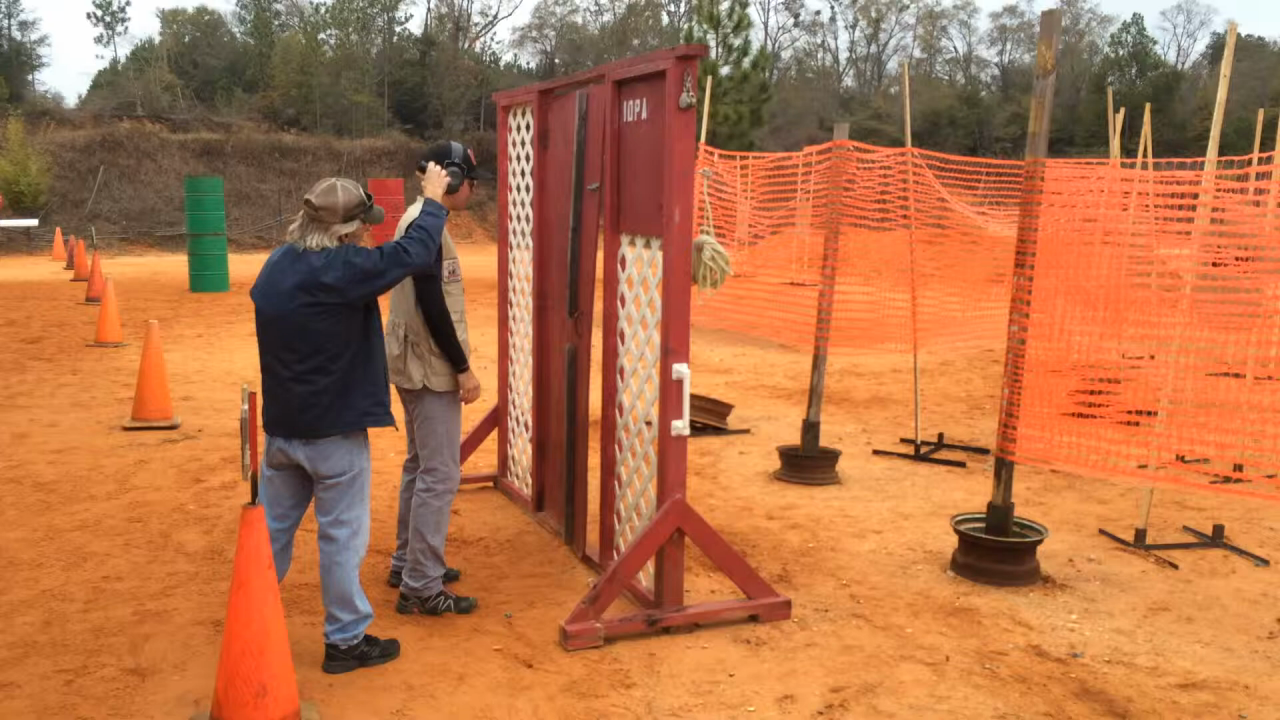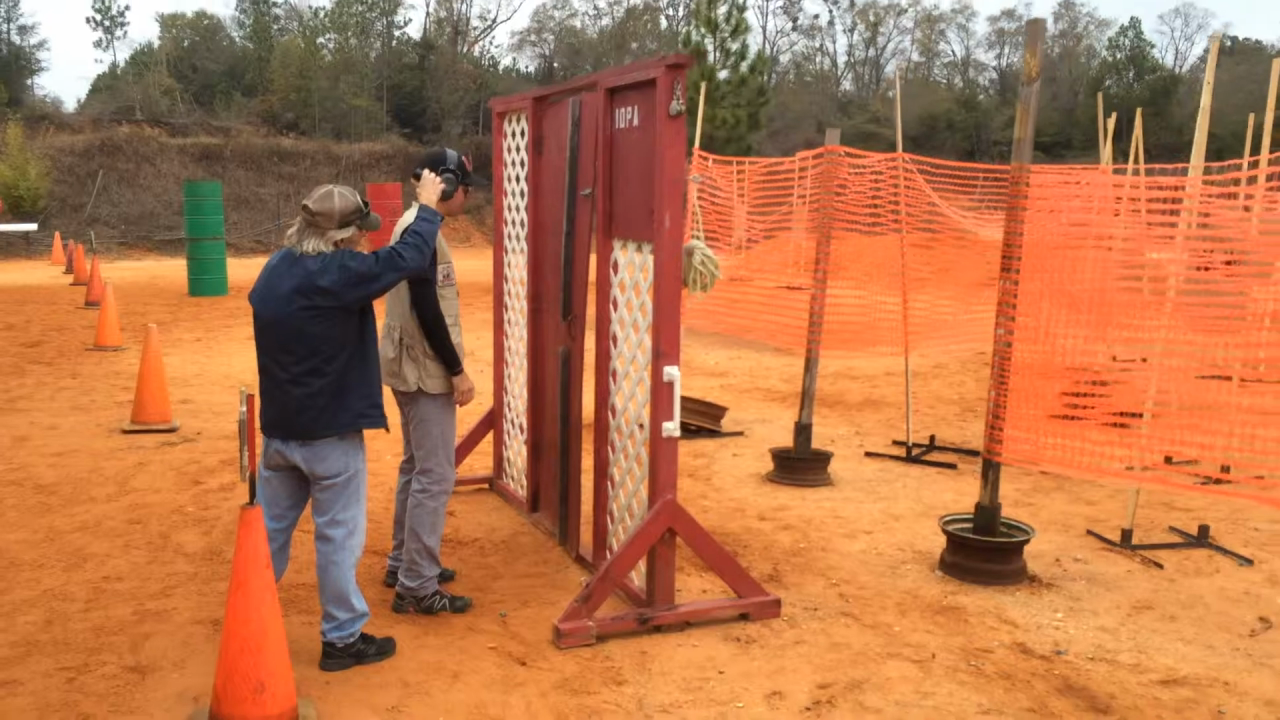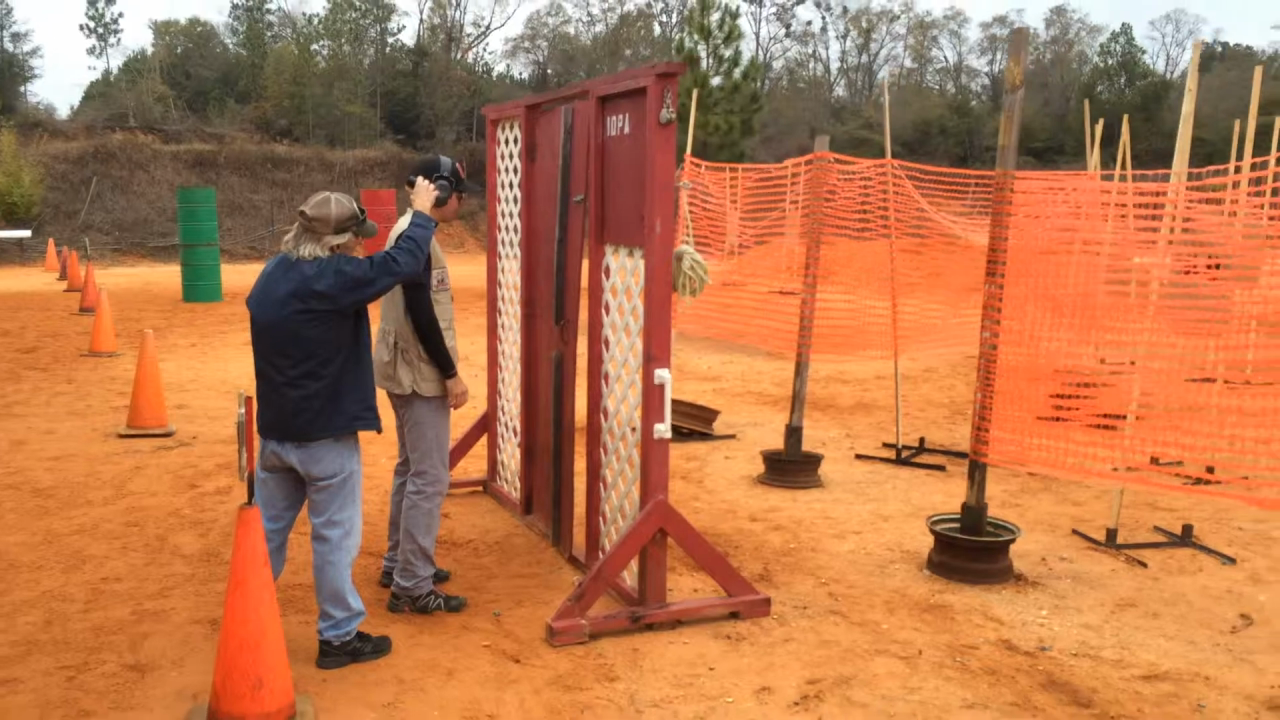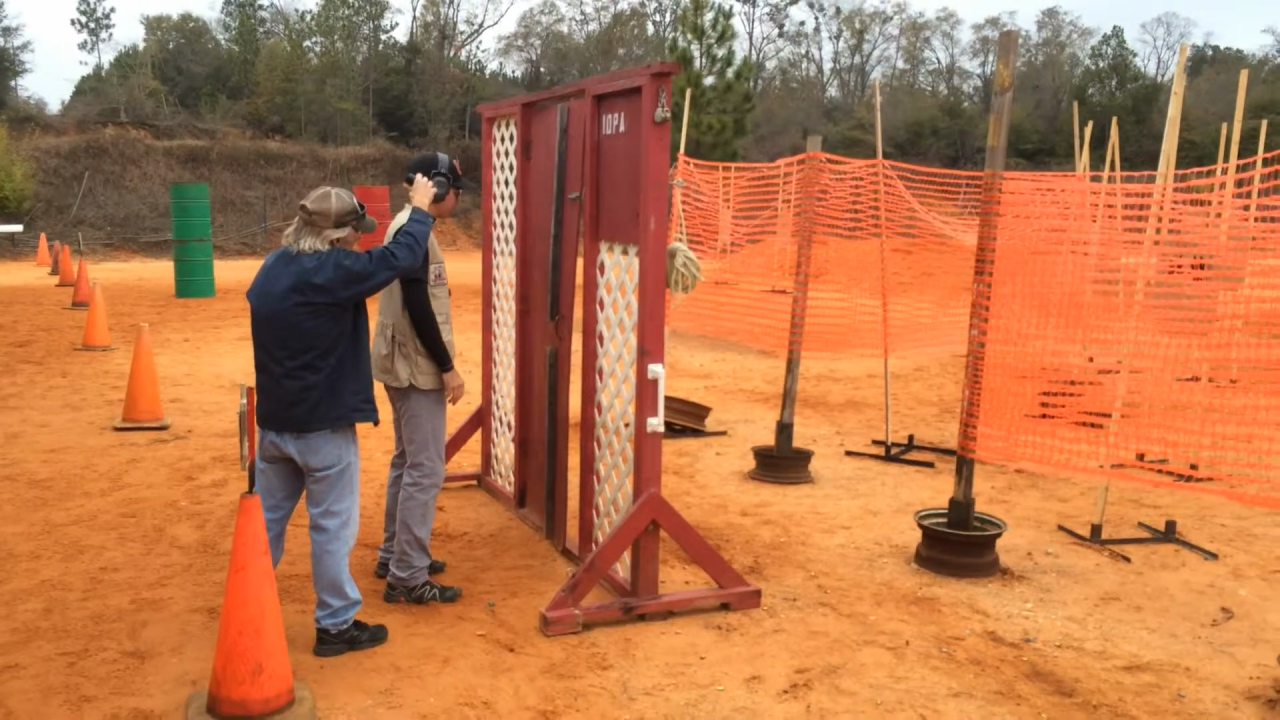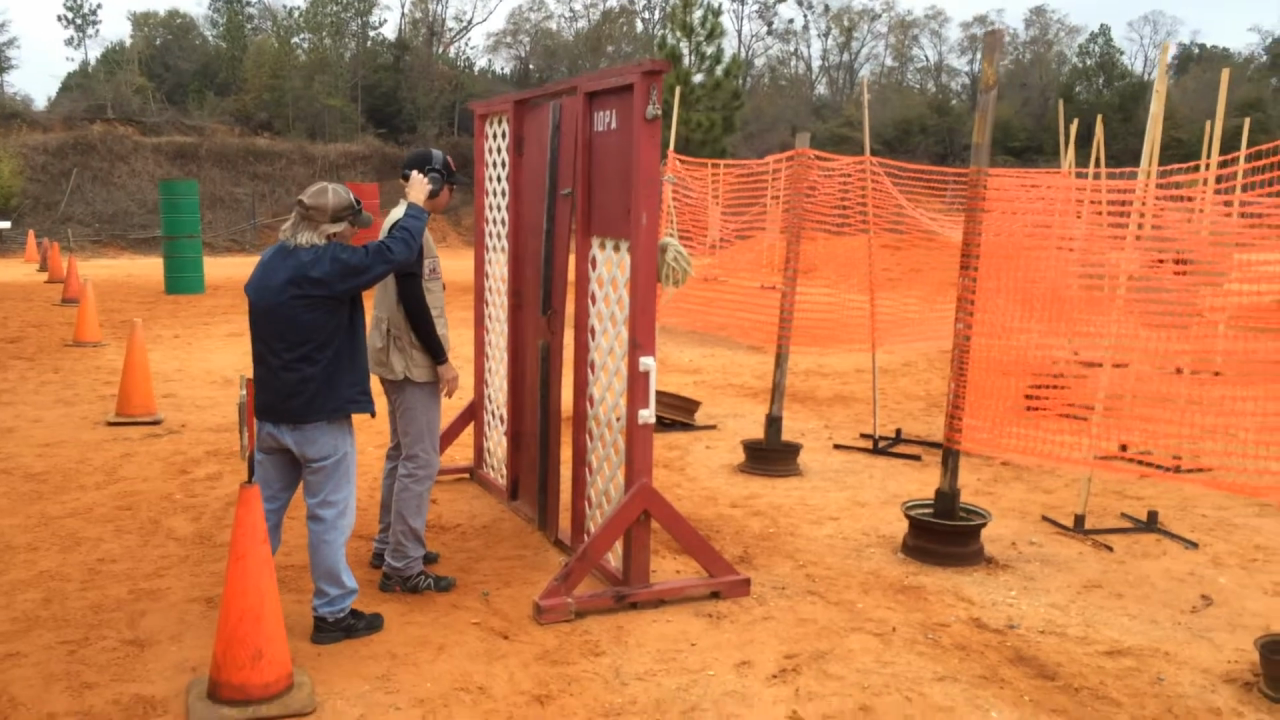
dt=0.2s
person 1, frame 1
left shoulder: (276, 264)
right shoulder: (343, 269)
right elbow: (415, 252)
right wrist: (432, 199)
left hip: (281, 424)
right hip: (334, 430)
left knee: (272, 529)
right knee: (342, 536)
right ankle: (346, 641)
person 1, frame 2
left shoulder: (274, 269)
right shoulder: (338, 273)
right elbow: (409, 257)
right wrist: (428, 207)
left hip: (278, 427)
right hip: (330, 433)
left knee: (270, 529)
right knee: (339, 537)
right ankle: (342, 639)
person 1, frame 3
left shoulder: (271, 274)
right shoulder: (334, 278)
right elbow: (402, 262)
right wrist: (421, 213)
left hip: (275, 429)
right hip: (325, 434)
left knee: (267, 530)
right knee: (335, 537)
right ankle: (339, 637)
person 1, frame 4
left shoulder: (271, 268)
right shoulder: (333, 272)
right elbow: (400, 257)
right wrist: (419, 209)
left hip: (274, 420)
right hip: (324, 425)
left knee: (266, 520)
right knee: (332, 527)
right ankle: (336, 625)
person 1, frame 5
left shoulder: (269, 262)
right shoulder: (331, 265)
right elbow: (396, 251)
right wrist: (415, 205)
left hip: (270, 412)
right hip: (320, 416)
left knee: (264, 509)
right knee: (329, 516)
right ankle: (333, 613)
person 2, frame 1
left shoulder: (420, 220)
right elbow: (430, 303)
left wrist: (454, 365)
right wrist: (463, 368)
left hip: (419, 365)
right hip: (430, 368)
left knee: (421, 467)
right knee: (440, 475)
left ankle: (408, 564)
right ankle: (420, 587)
person 2, frame 2
left shoulder: (416, 225)
right elbow: (425, 307)
left wrist: (449, 367)
right wrist: (457, 370)
left hip: (416, 368)
right hip: (425, 371)
left knee: (417, 467)
right knee: (435, 476)
left ankle: (404, 564)
right ankle: (416, 587)
person 2, frame 3
left shoulder: (410, 232)
right shoulder: (413, 235)
right elbow: (419, 312)
left wrist: (442, 370)
right wrist: (450, 373)
left hip: (411, 372)
right hip: (420, 374)
left knee: (412, 470)
right knee: (430, 478)
left ankle: (399, 565)
right ankle: (411, 587)
person 2, frame 4
left shoulder: (409, 226)
right elbow: (417, 306)
left wrist: (439, 365)
right wrist: (447, 367)
left hip: (407, 365)
right hip: (416, 368)
left knee: (408, 462)
right knee: (426, 469)
left ankle: (395, 555)
right ankle: (407, 577)
person 2, frame 5
left shoulder: (403, 222)
right shoulder: (407, 226)
right elbow: (412, 300)
left wrist: (434, 357)
right wrist: (442, 360)
left hip: (402, 359)
right hip: (412, 361)
left knee: (403, 454)
right knee: (421, 461)
left ankle: (389, 546)
right ankle: (401, 567)
